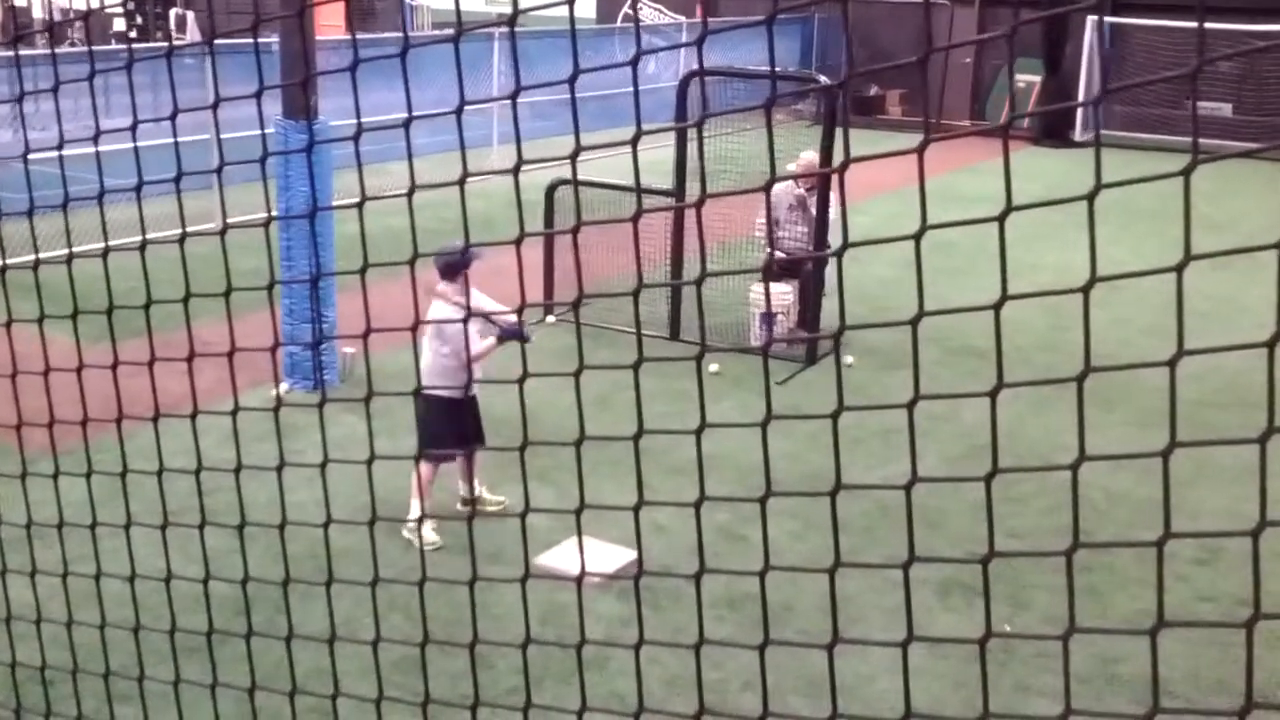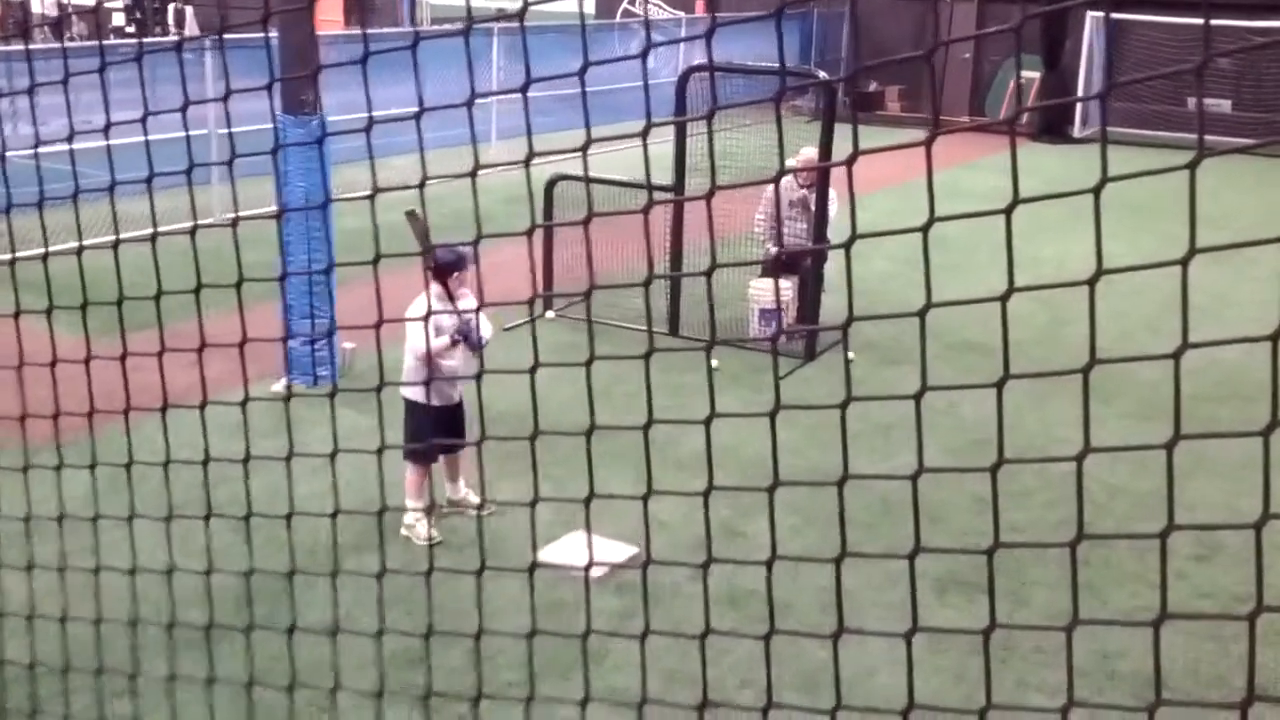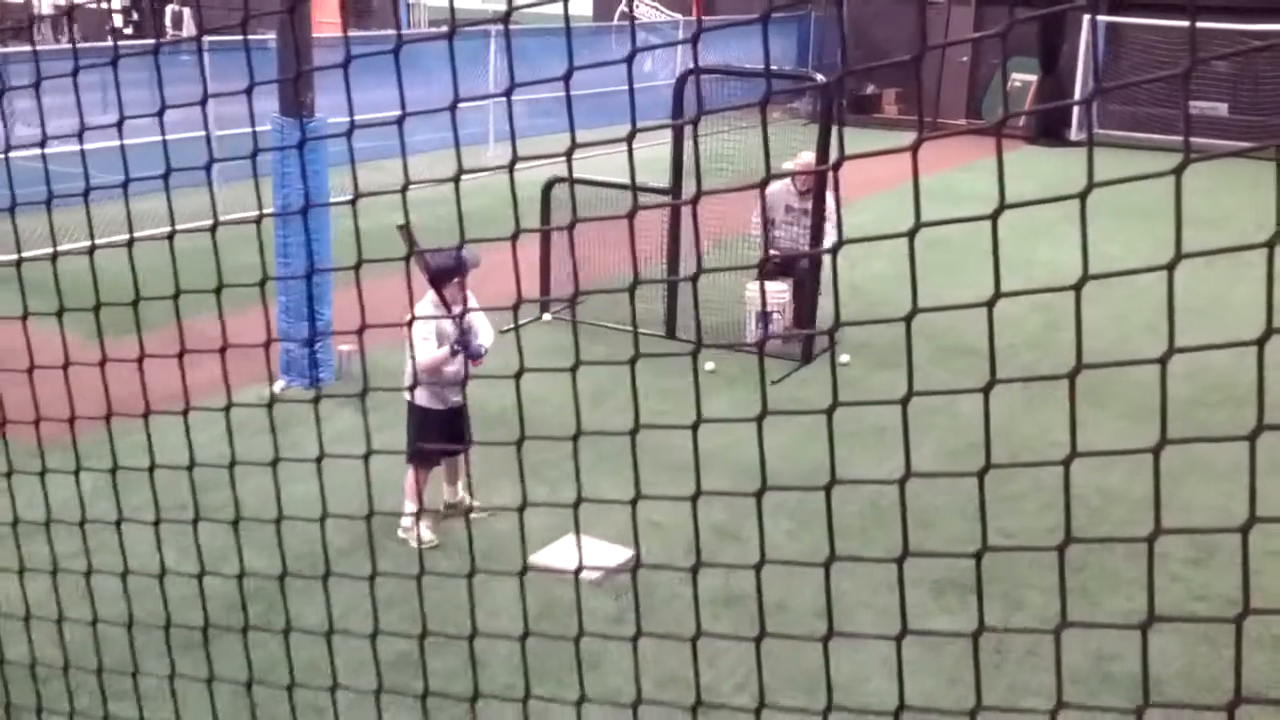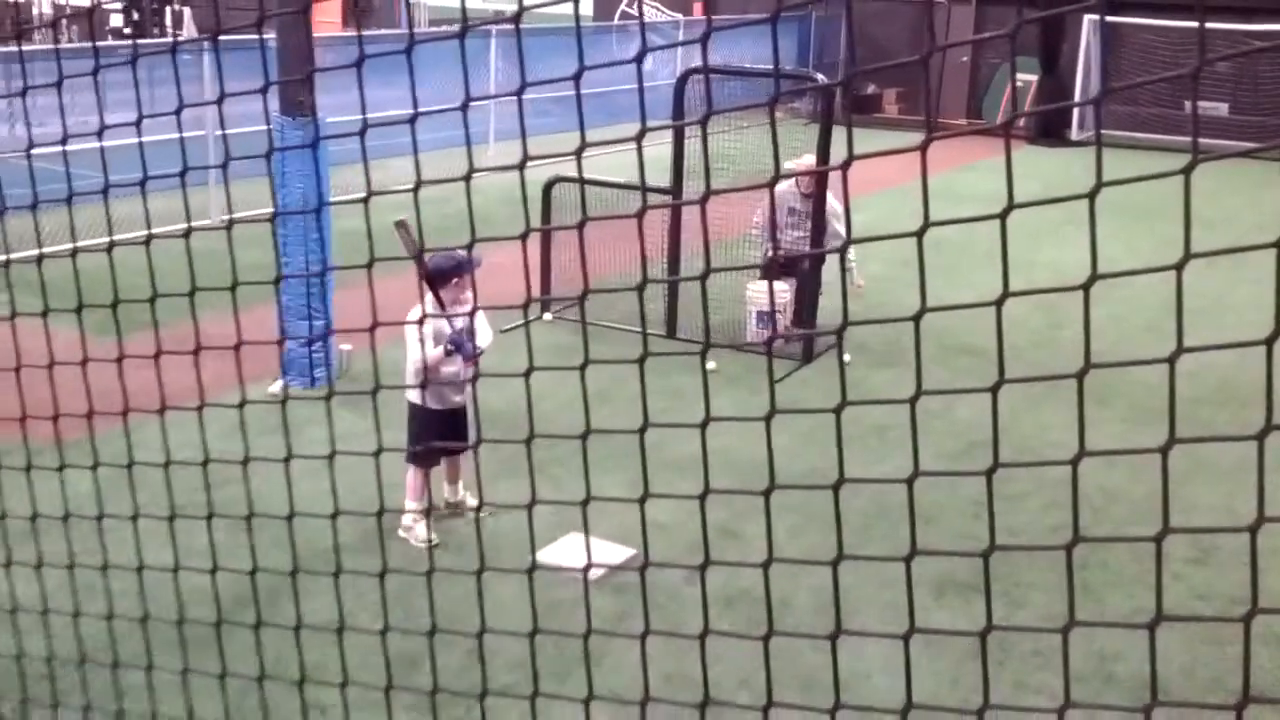
dt=0.5s
person 1, frame 1
left shoulder: (460, 296)
right shoulder: (448, 310)
left elbow: (498, 312)
right elbow: (471, 355)
left wrist: (512, 324)
right wrist: (499, 338)
left hip: (460, 386)
right hip: (438, 390)
left knee: (469, 443)
right knee: (432, 454)
left ankle: (470, 494)
right ankle: (415, 519)
person 1, frame 2
left shoulder: (463, 296)
right shoulder: (421, 309)
left elbow: (483, 325)
right elbow: (422, 352)
left wrist: (478, 337)
right wrist: (454, 338)
left hip: (451, 389)
right hip: (423, 394)
left knee: (454, 446)
right knee: (420, 456)
left ankle: (456, 495)
right ankle: (413, 516)
person 1, frame 3
left shoulder: (466, 300)
right shoulder: (422, 316)
left elbow: (485, 330)
right elbow: (423, 362)
left wrist: (479, 346)
right wrist: (454, 347)
left hip: (455, 393)
right hip: (427, 399)
left knee: (455, 450)
right knee: (423, 460)
left ankle: (454, 499)
right ankle: (411, 519)
person 1, frame 4
left shoulder: (467, 300)
right shoulder: (421, 316)
left elbow: (485, 332)
right elbow: (418, 362)
left wrist: (475, 348)
right wrist: (448, 347)
left hip: (457, 393)
right hip: (428, 400)
left knee: (455, 449)
right knee: (422, 460)
left ankle: (455, 497)
right ankle: (411, 518)
person 2, frame 1
left shoulder: (827, 197)
right shoulder: (778, 191)
right elbow: (764, 224)
left wrist: (805, 207)
right wrist: (770, 249)
left hip: (810, 255)
right hip: (781, 252)
left knee: (811, 272)
right knee: (769, 269)
person 2, frame 2
left shoulder: (827, 194)
right shoulder: (778, 187)
right elbow: (763, 219)
left wrist: (807, 207)
right wrist: (770, 245)
left hip: (810, 250)
right hip: (780, 248)
left knee: (810, 268)
right knee: (769, 265)
person 2, frame 3
left shoulder: (824, 198)
right shoulder: (775, 190)
left elbow: (831, 230)
right elbow: (760, 222)
left wrist: (824, 249)
right wrist: (766, 248)
left hip: (806, 254)
right hip: (777, 251)
left knee: (807, 270)
right knee: (765, 272)
person 2, frame 4
left shoulder: (828, 202)
right shoulder: (779, 192)
left elbow: (842, 237)
right elbow: (761, 222)
left wrist: (854, 271)
right wrist: (769, 248)
left hip: (808, 255)
right hip: (780, 252)
right knee: (768, 275)
left ankle: (801, 325)
